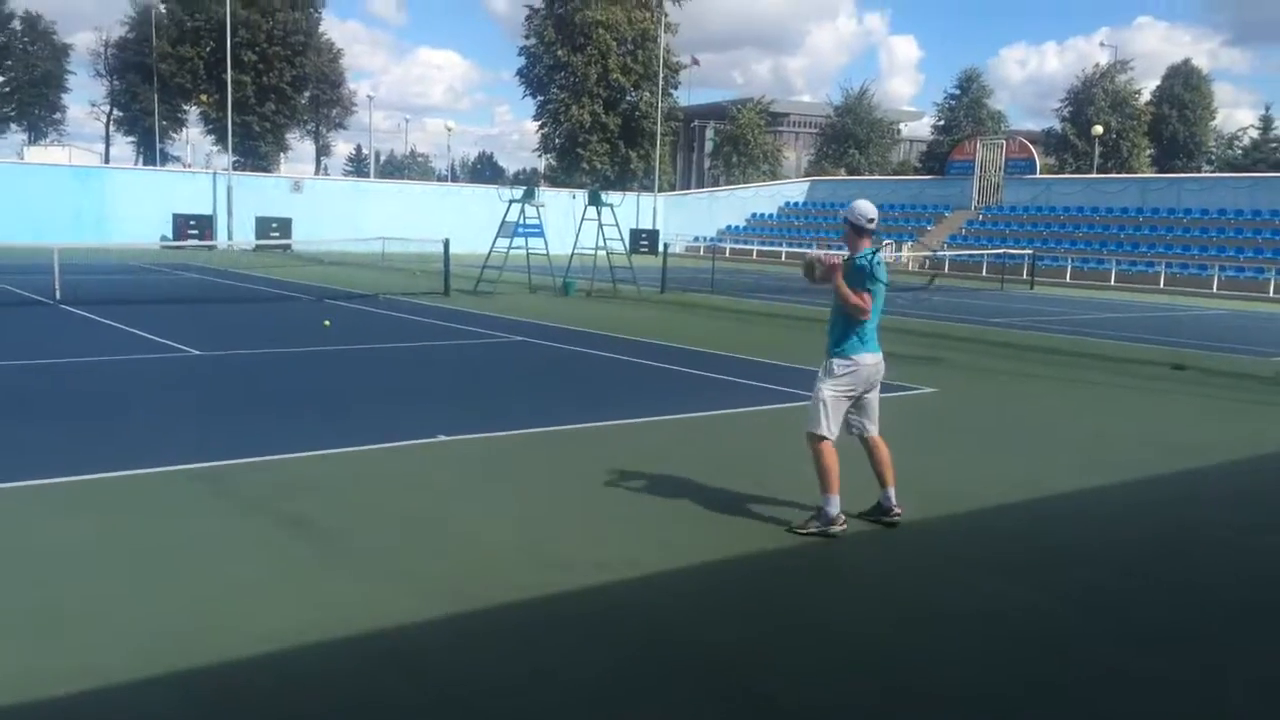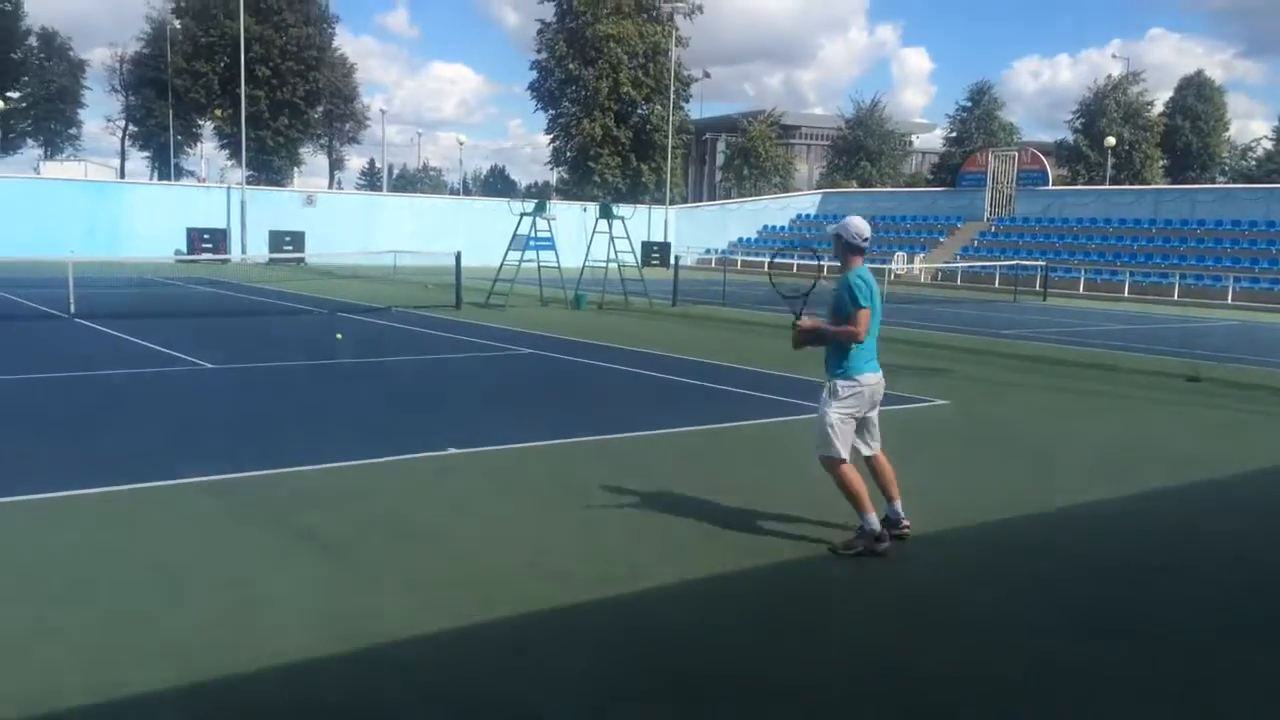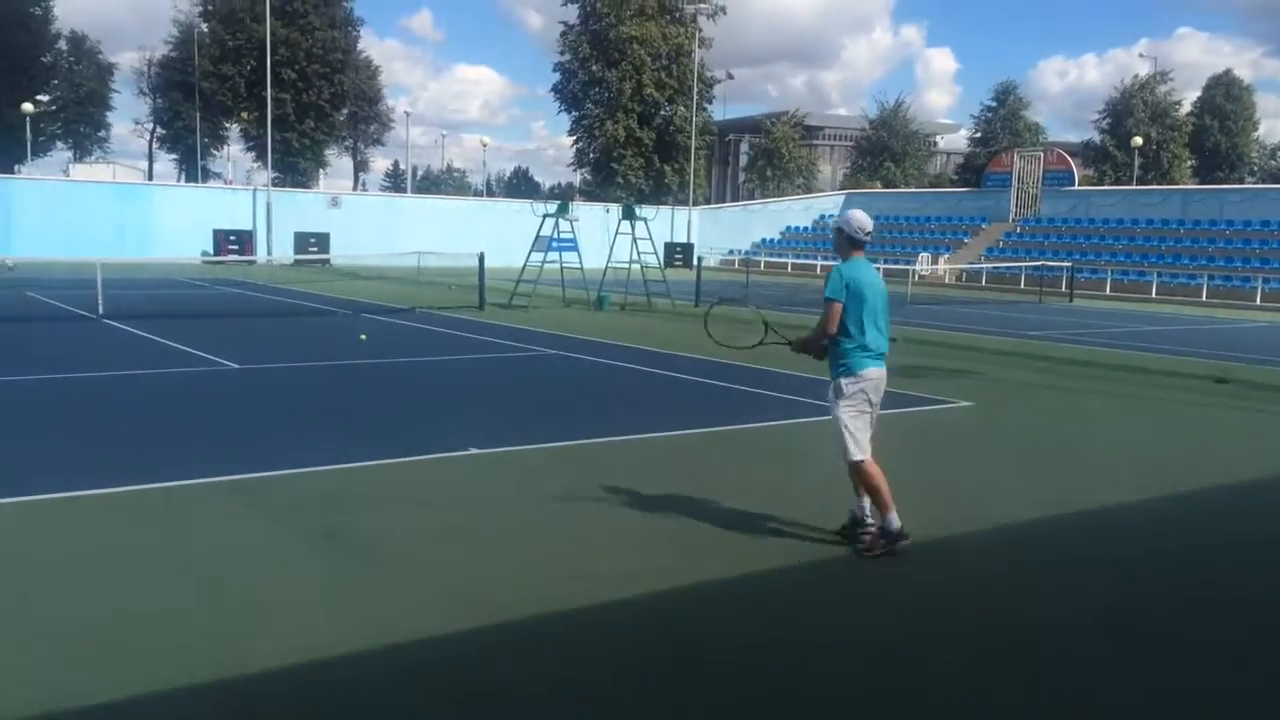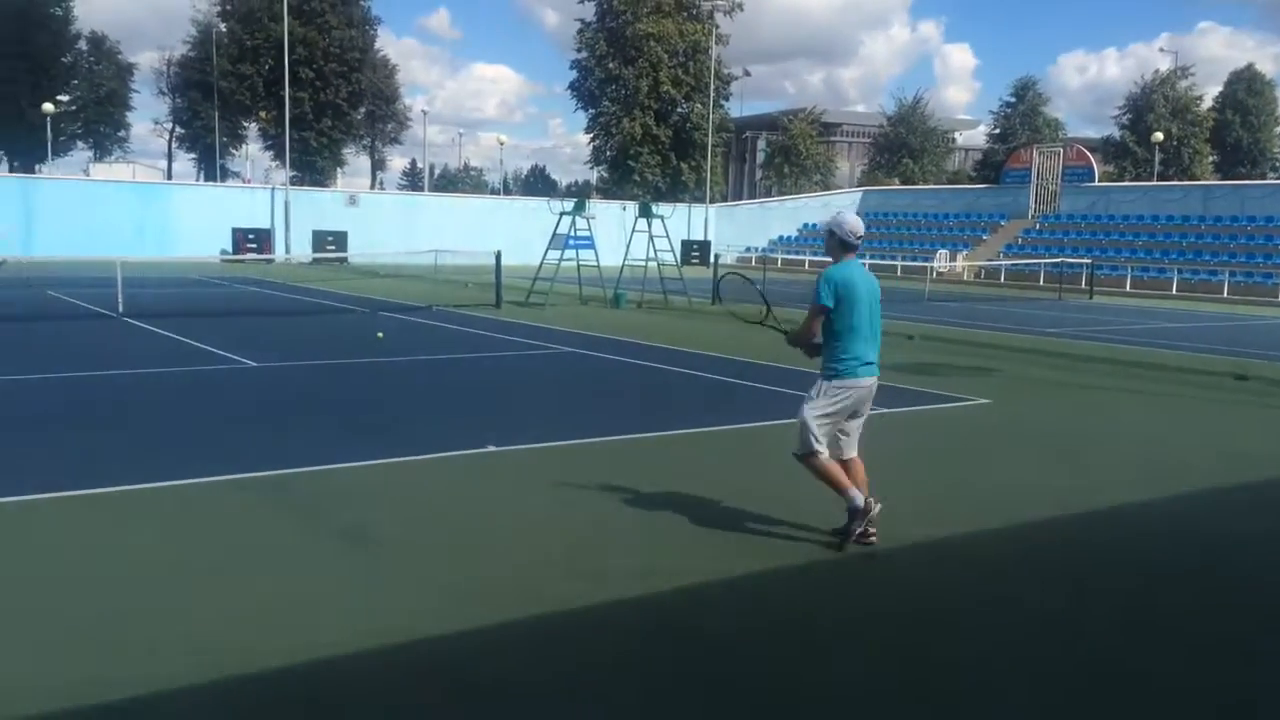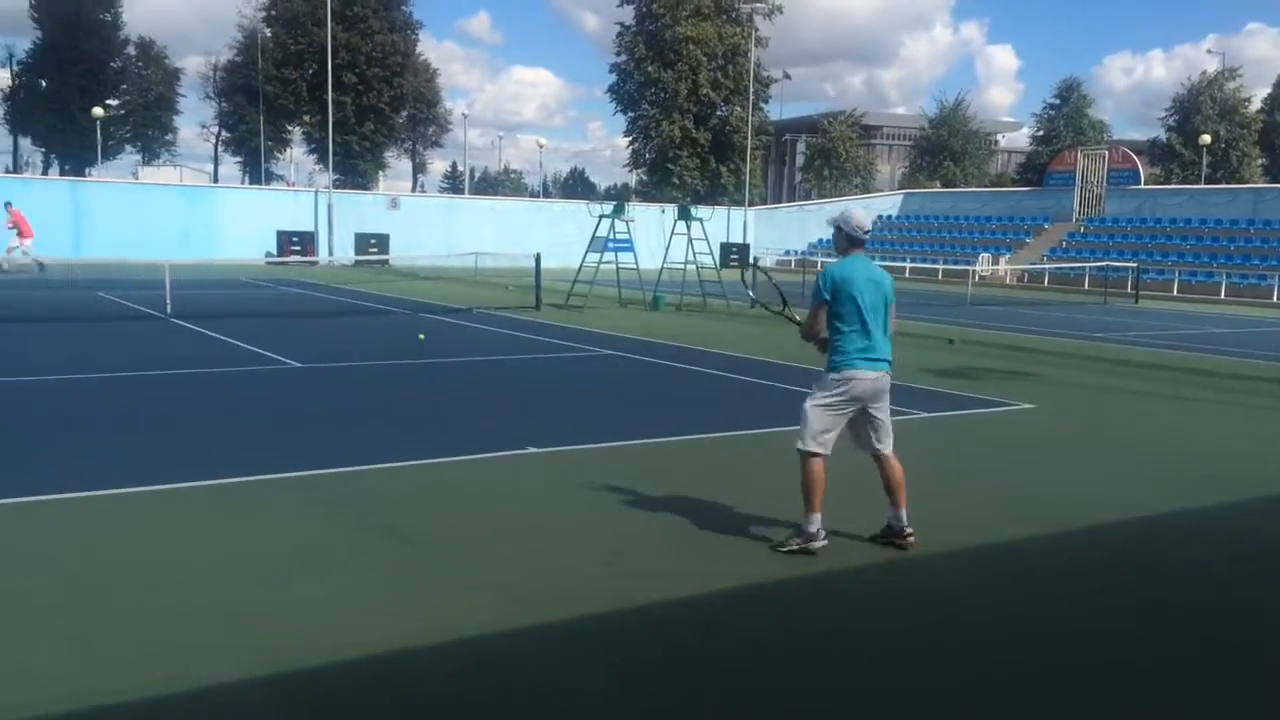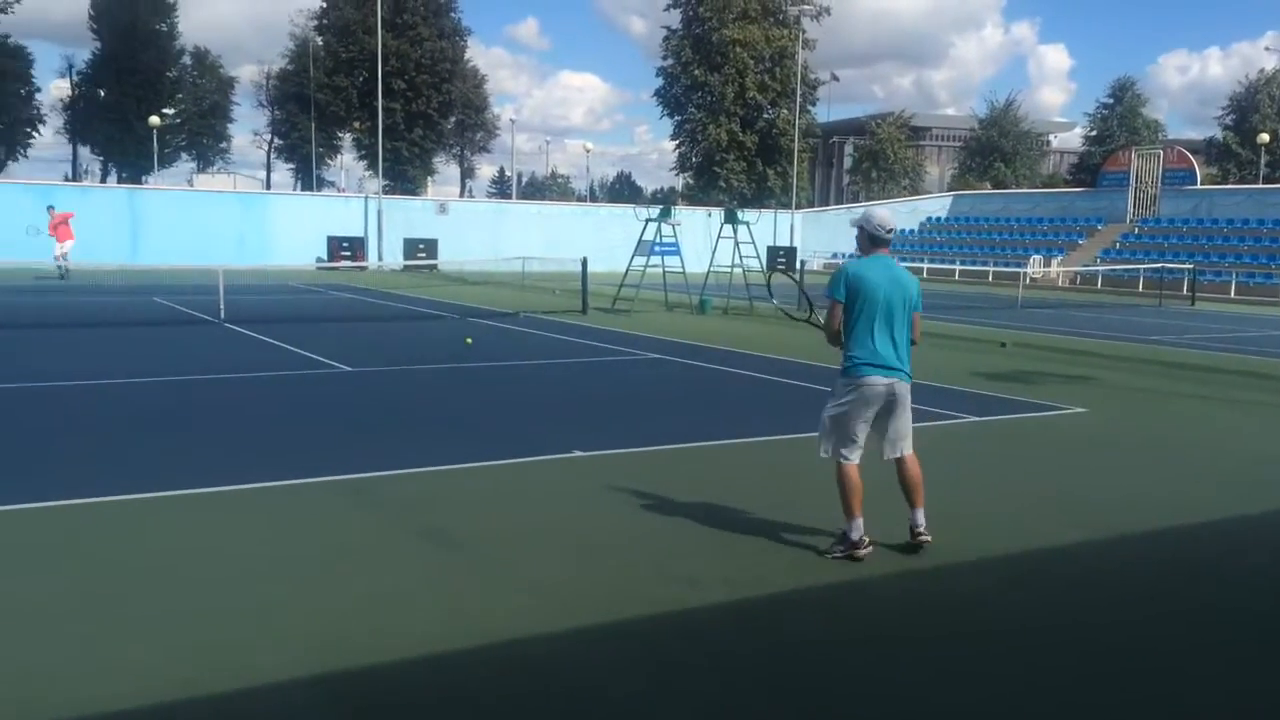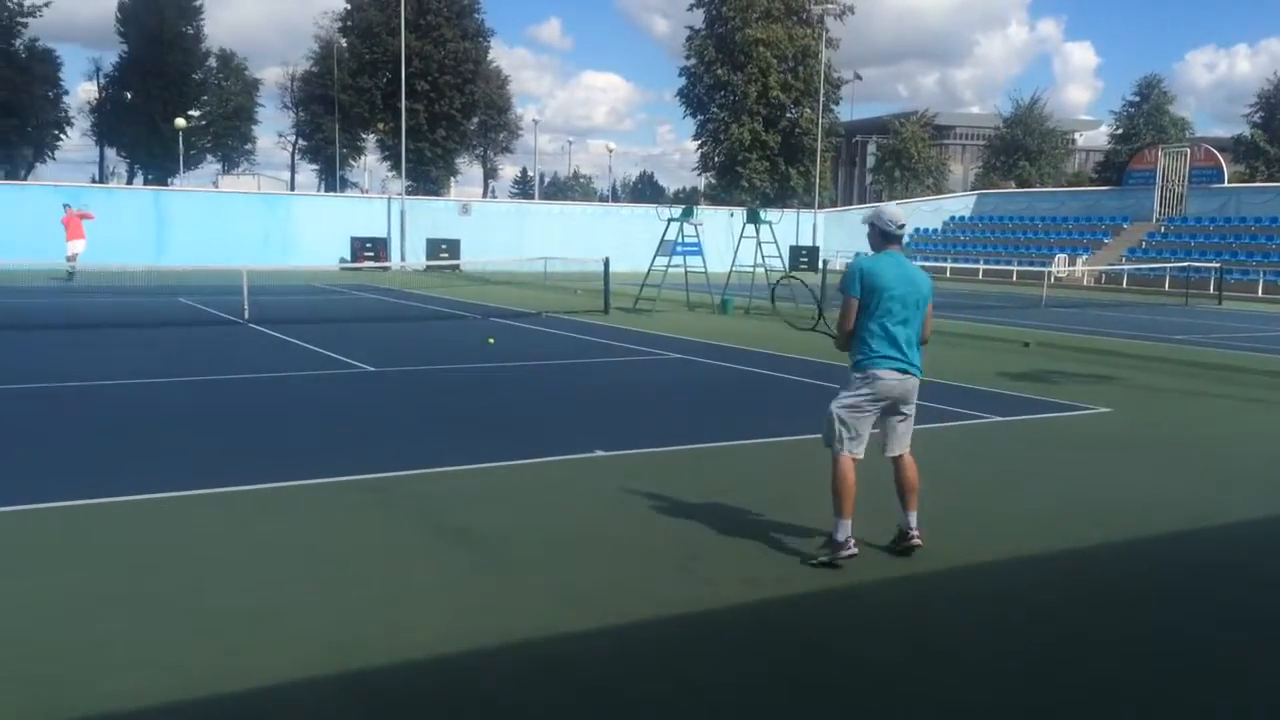
dt=0.2s
person 1, frame 1
left shoulder: (864, 262)
right shoulder: (872, 258)
left elbow: (861, 310)
left wrist: (836, 276)
right wrist: (830, 268)
left hip: (846, 361)
right hip: (869, 359)
left knee: (818, 436)
right knee: (870, 434)
left ankle: (831, 513)
right ankle: (889, 504)
person 1, frame 2
left shoulder: (853, 279)
right shoulder: (862, 277)
left elbow: (858, 333)
left wrist: (818, 329)
right wrist: (816, 330)
left hip: (849, 380)
right hip: (869, 376)
left knee: (834, 459)
right knee: (871, 451)
left ankle: (873, 532)
right ankle: (897, 517)
person 1, frame 3
left shoulder: (841, 273)
right shoulder: (875, 276)
left elbow: (827, 328)
left wrist: (804, 344)
right wrist: (826, 347)
left hip: (853, 376)
right hip: (876, 371)
left knee: (858, 458)
right knee: (859, 452)
left ankle: (893, 529)
right ankle: (862, 518)
person 1, frame 4
left shoulder: (831, 276)
right shoulder: (870, 279)
left elbow: (810, 332)
left wrist: (795, 339)
right wrist: (820, 345)
left hip: (842, 378)
right hip: (868, 375)
left knee: (809, 451)
right knee: (845, 452)
left ankle: (860, 504)
right ankle: (864, 523)
person 1, frame 5
left shoulder: (832, 271)
right shoulder: (883, 277)
left elbow: (815, 328)
left wrist: (820, 337)
left hip: (845, 374)
right hip: (879, 373)
left knee: (812, 449)
right knee: (883, 452)
left ankle: (811, 530)
right ankle: (900, 527)
person 1, frame 6
left shoulder: (848, 271)
right shoulder: (909, 279)
left elbow: (834, 327)
right elbow: (914, 337)
left wrist: (838, 340)
left hip: (861, 376)
right hip: (899, 377)
left knee: (846, 456)
right knee: (903, 452)
left ankle: (856, 536)
right ankle: (918, 525)
person 1, frame 7
left shoulder: (862, 267)
right shoulder: (921, 277)
left elbow: (846, 325)
right elbow: (924, 334)
left wrist: (848, 343)
left hip: (872, 372)
right hip: (908, 375)
left knee: (843, 452)
right knee: (901, 452)
left ankle: (841, 539)
right ankle: (909, 530)
